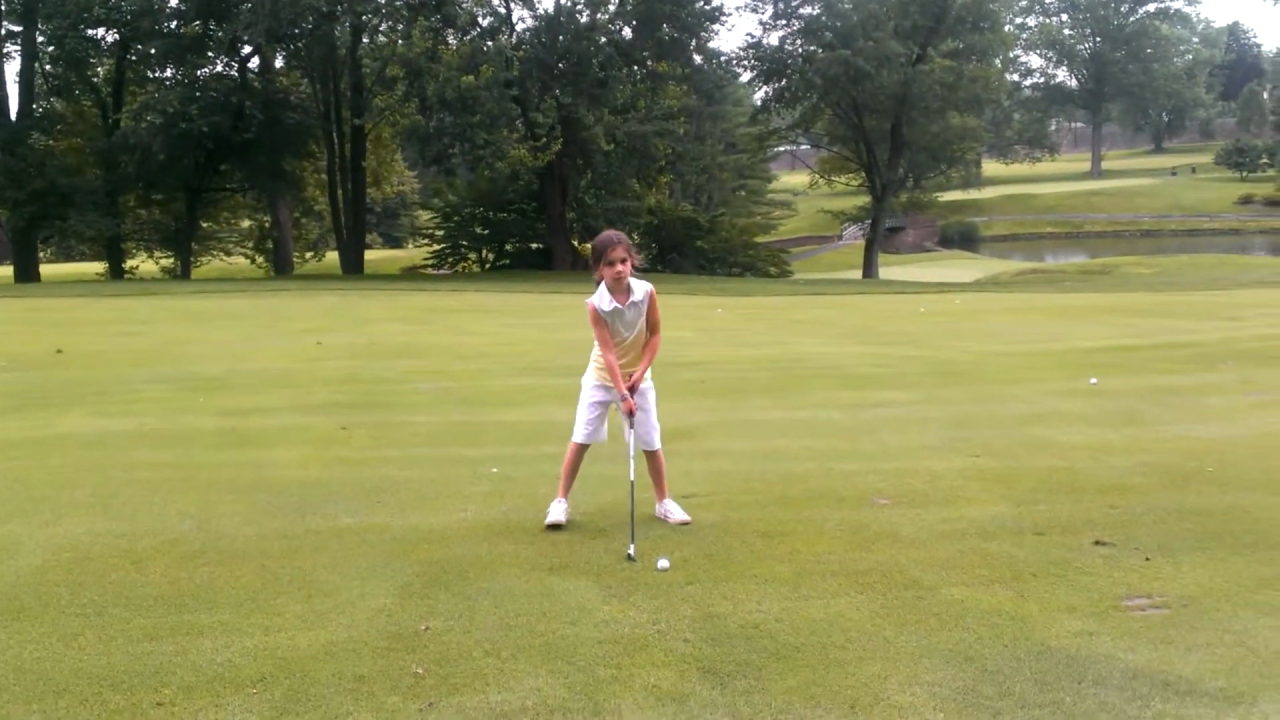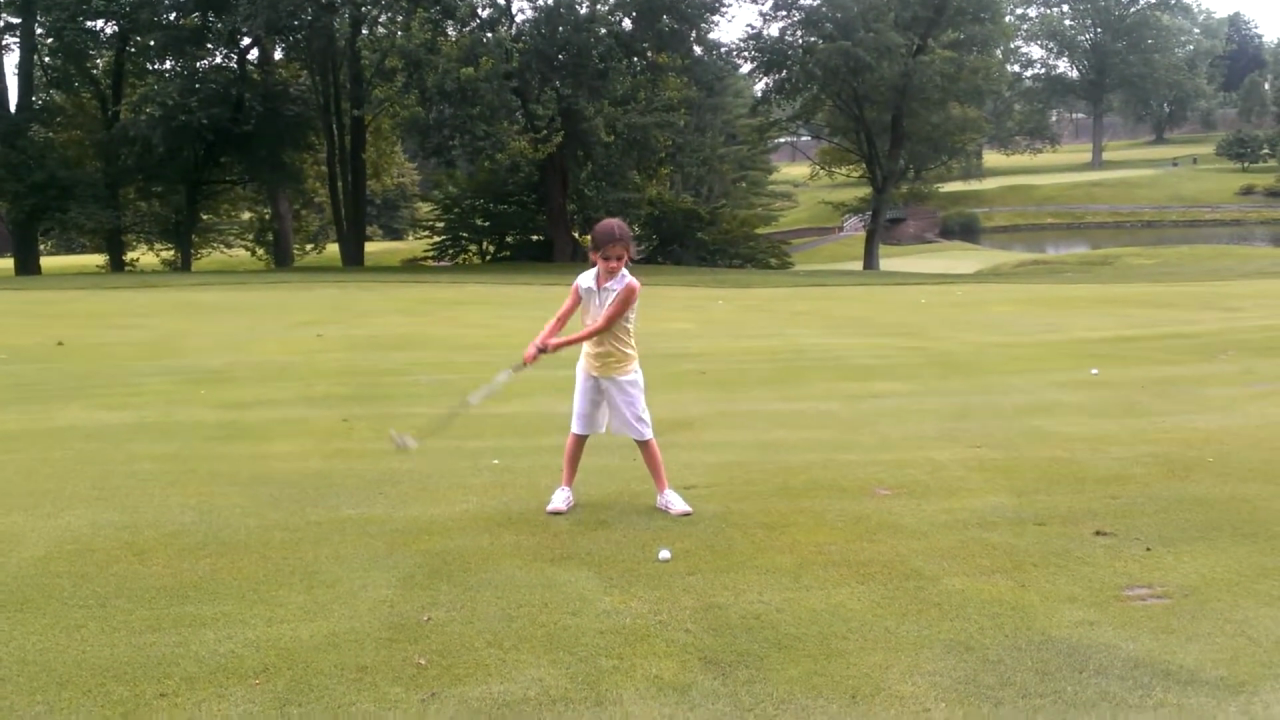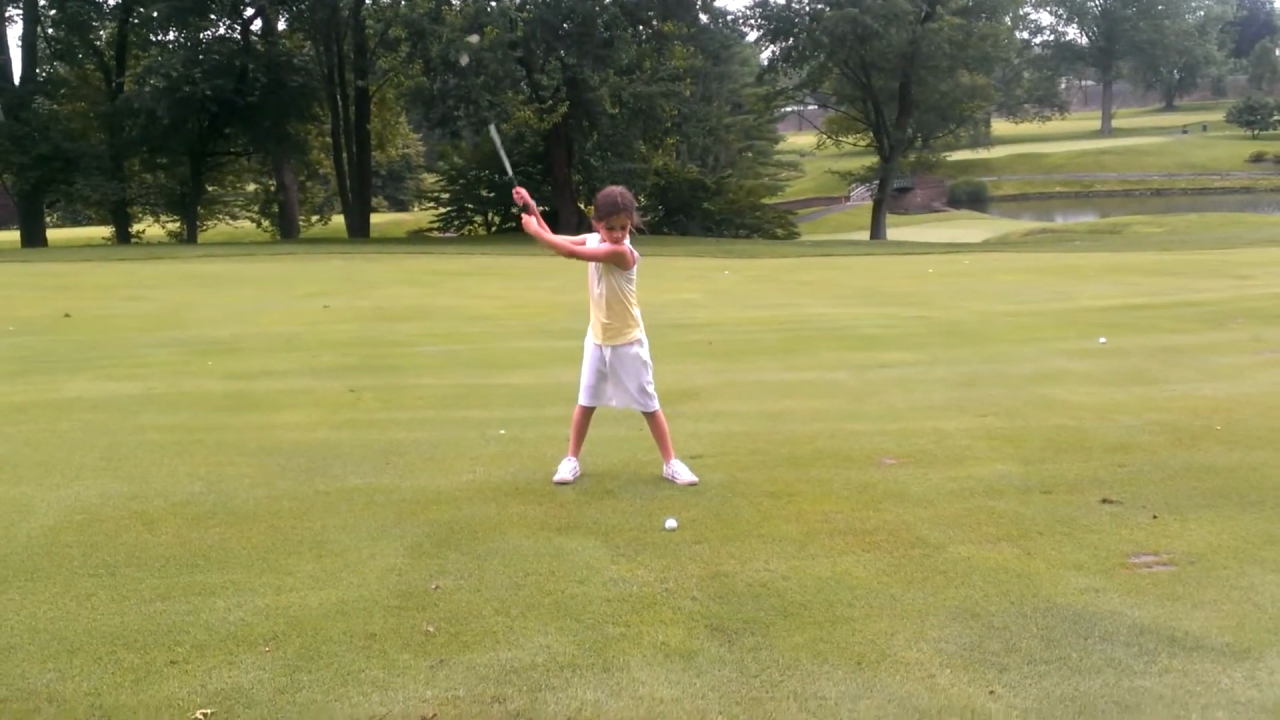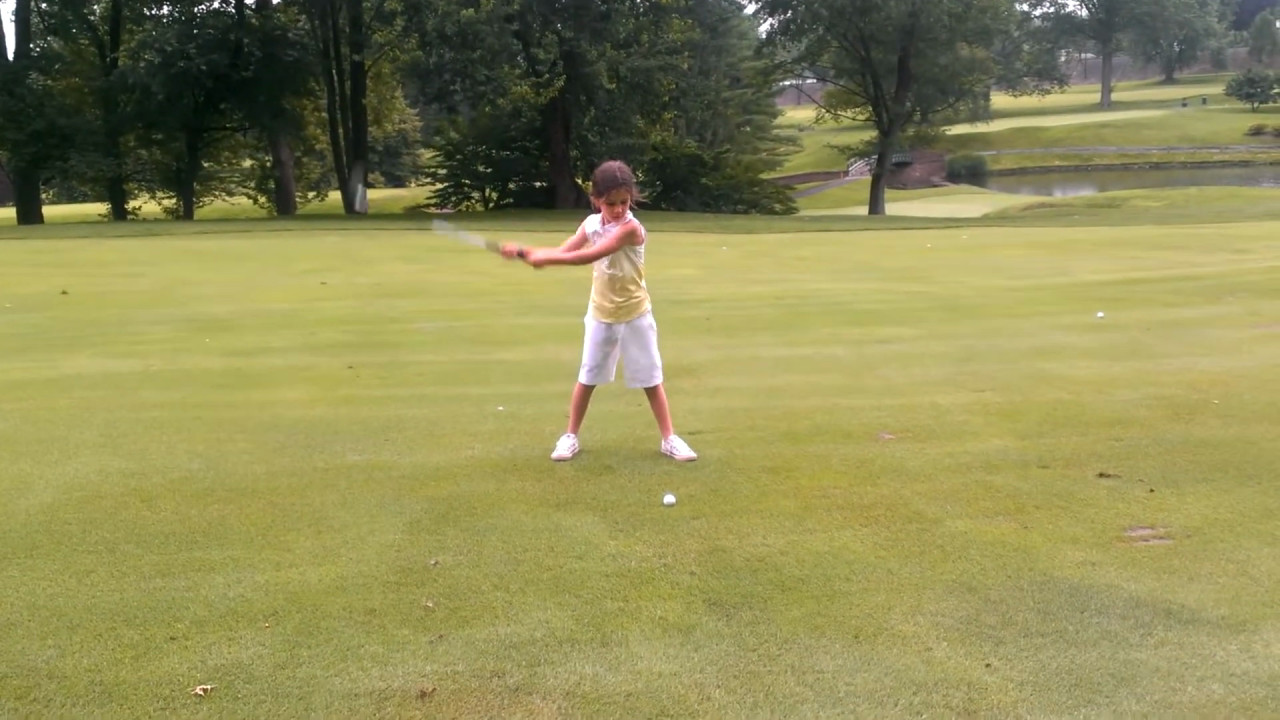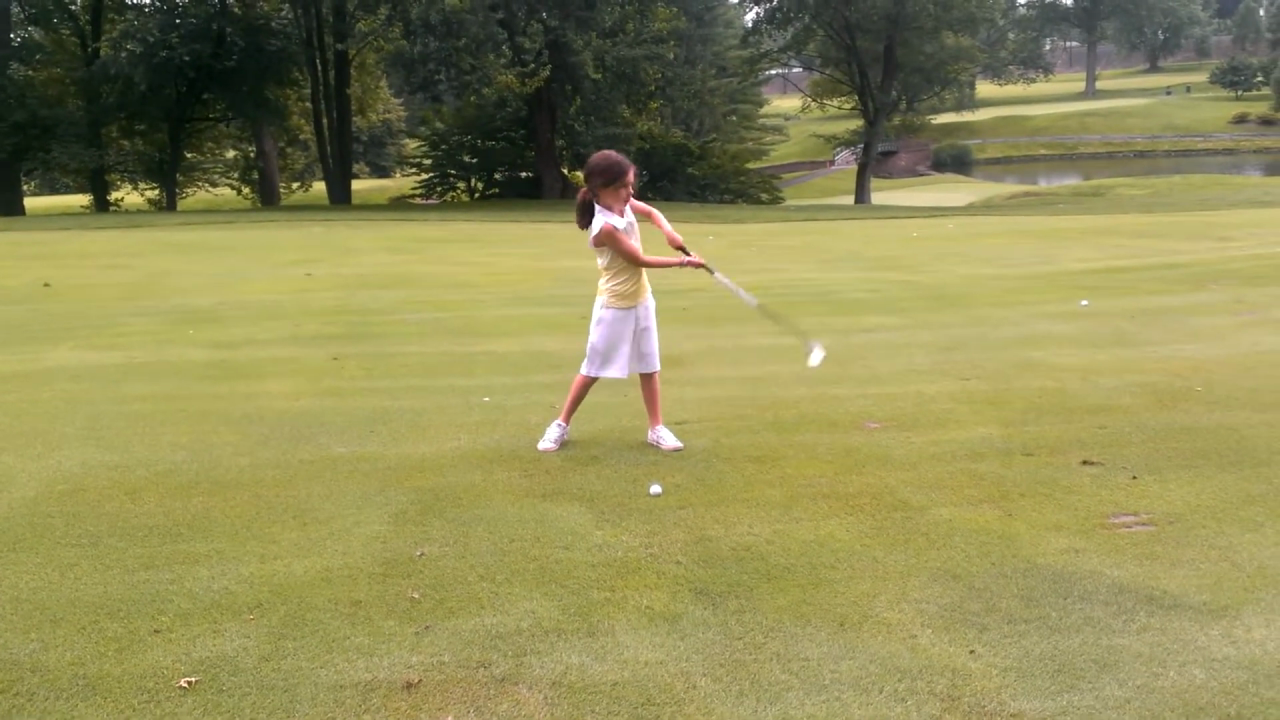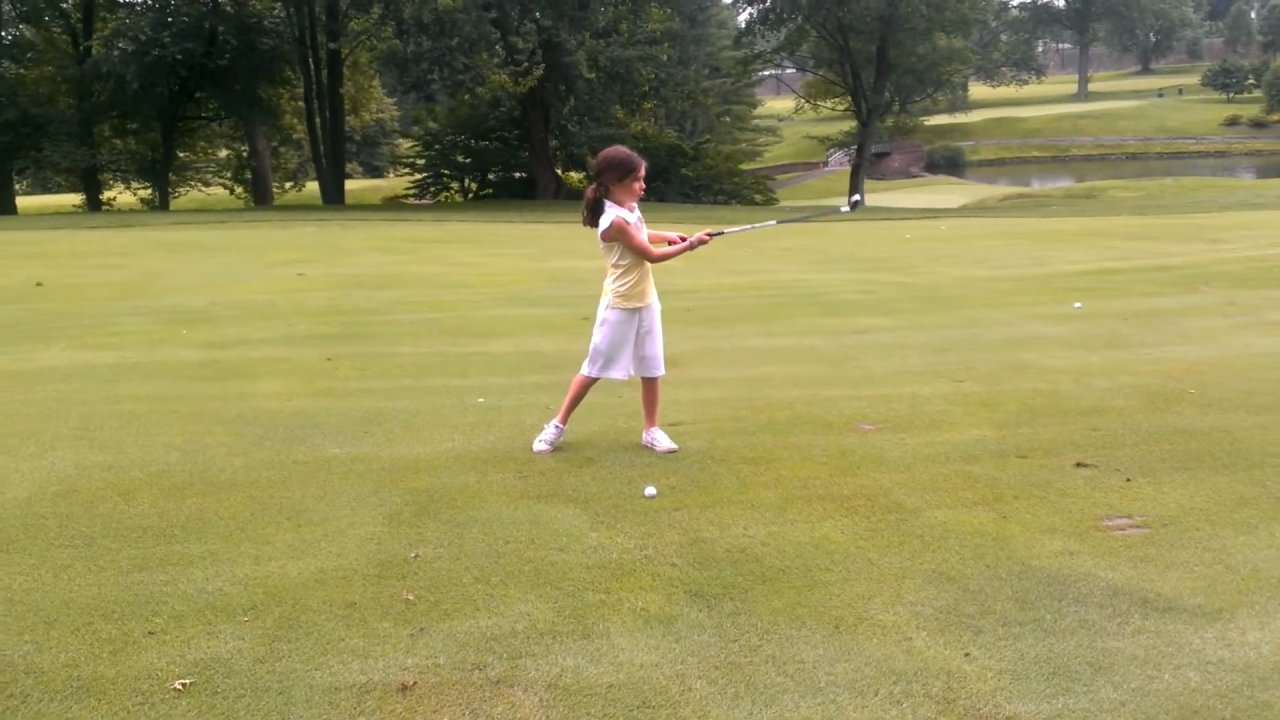
dt=0.5s
person 1, frame 1
left shoulder: (646, 292)
right shoulder: (595, 305)
left elbow: (654, 335)
right elbow: (608, 351)
left wrist: (640, 373)
right wrist: (622, 393)
left hip: (637, 378)
right hip: (601, 378)
left knee: (651, 443)
right knee: (580, 439)
left ankle: (664, 502)
right ankle: (560, 501)
person 1, frame 2
left shoulder: (629, 286)
right shoulder: (583, 282)
left elbow: (601, 326)
right elbow: (560, 318)
left wrist: (561, 343)
right wrist: (539, 342)
left hip: (623, 370)
right hip: (589, 367)
left knee: (642, 432)
right knee: (578, 430)
left ankle: (664, 492)
right ankle: (565, 489)
person 1, frame 3
left shoulder: (622, 252)
right shoulder: (593, 241)
left elbow: (569, 251)
right elbow: (556, 241)
left wrist: (534, 229)
right wrist: (533, 212)
left hip: (627, 341)
right hip: (597, 337)
left knee: (647, 403)
right knee: (586, 400)
left ankle: (670, 462)
right ankle: (572, 459)
person 1, frame 4
left shoulder: (631, 228)
right shoulder: (591, 224)
left elbow: (593, 254)
right elbow: (561, 251)
left wrist: (546, 258)
right wrist: (528, 251)
left hip: (634, 316)
right hip: (600, 315)
left knee: (651, 378)
right knee: (587, 378)
left ankle: (669, 438)
right ankle: (571, 436)
person 1, frame 5
left shoulder: (623, 205)
right shoulder: (605, 227)
left elbow: (651, 211)
right elbow: (640, 260)
left wrist: (669, 231)
right wrist: (682, 261)
left hip: (640, 300)
right hip: (614, 306)
left knee: (649, 367)
right knee: (593, 368)
left ankle: (656, 428)
right ankle: (561, 425)
person 1, frame 6
left shoulder: (630, 209)
right shoulder: (615, 221)
right elbow: (651, 255)
left wrist: (669, 236)
right wrist: (689, 245)
left hip: (646, 302)
right hip: (619, 306)
left knee: (652, 369)
right knee: (593, 368)
left ankle: (651, 430)
right ankle: (558, 425)
